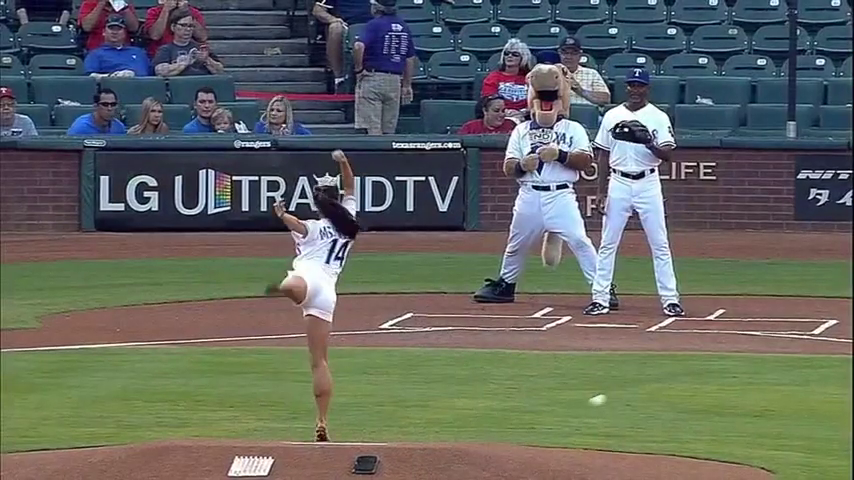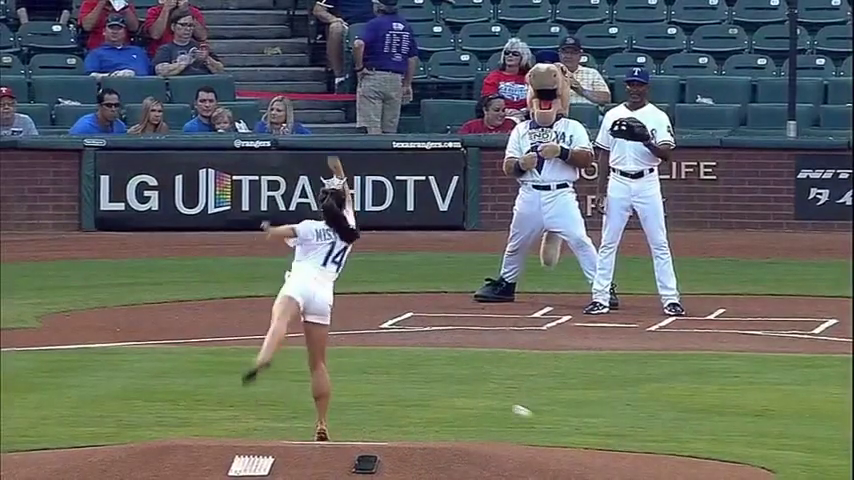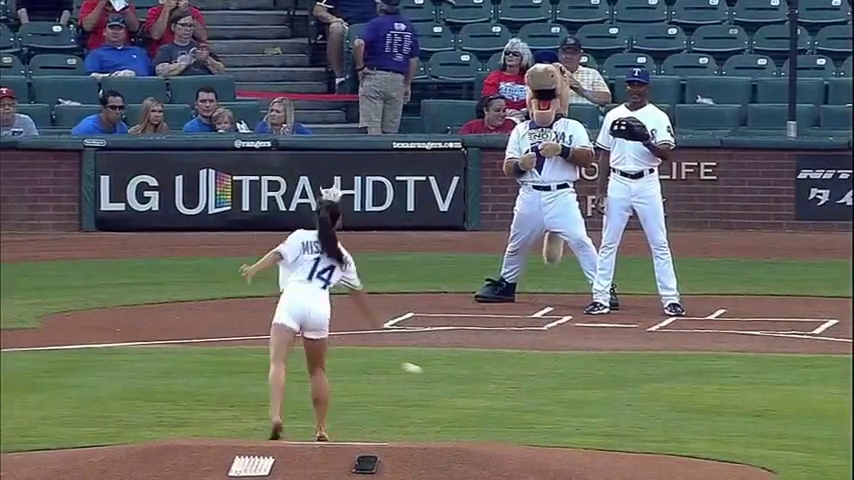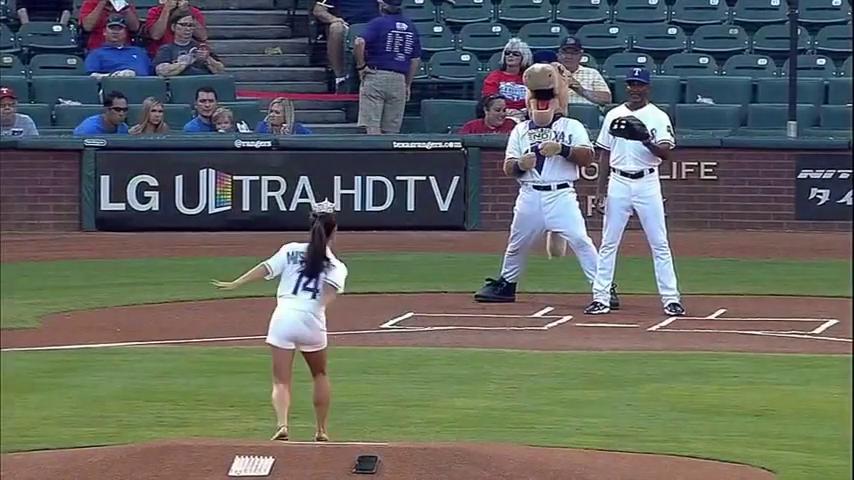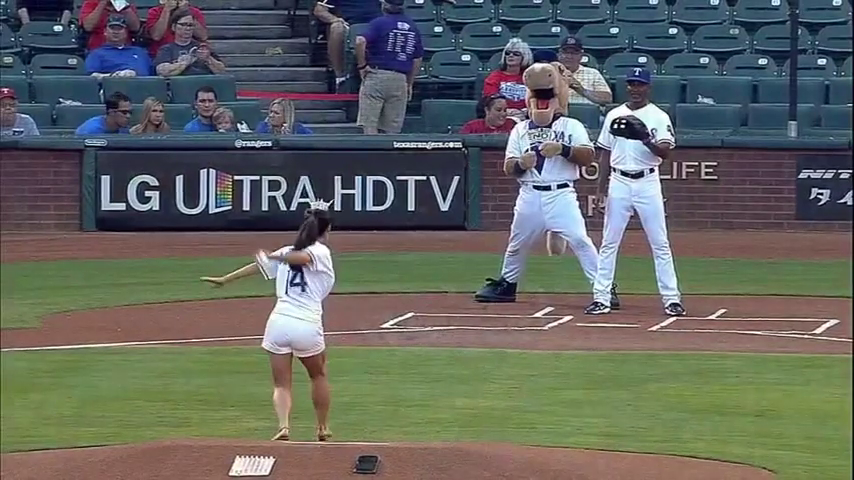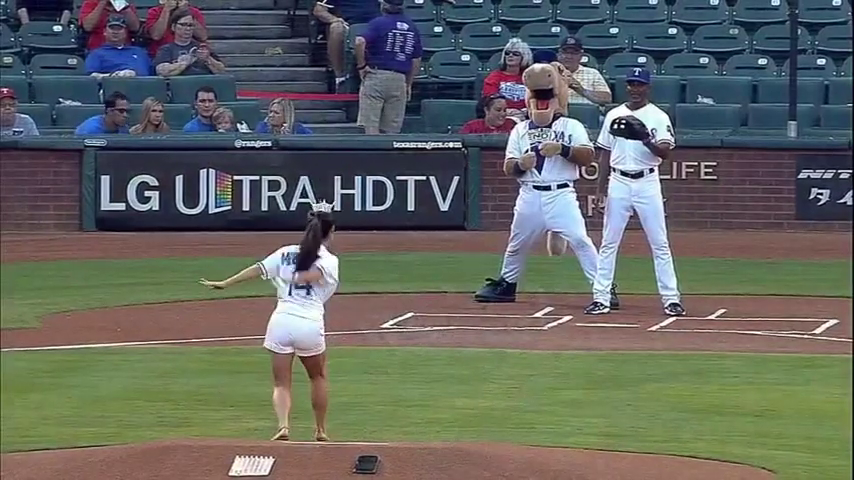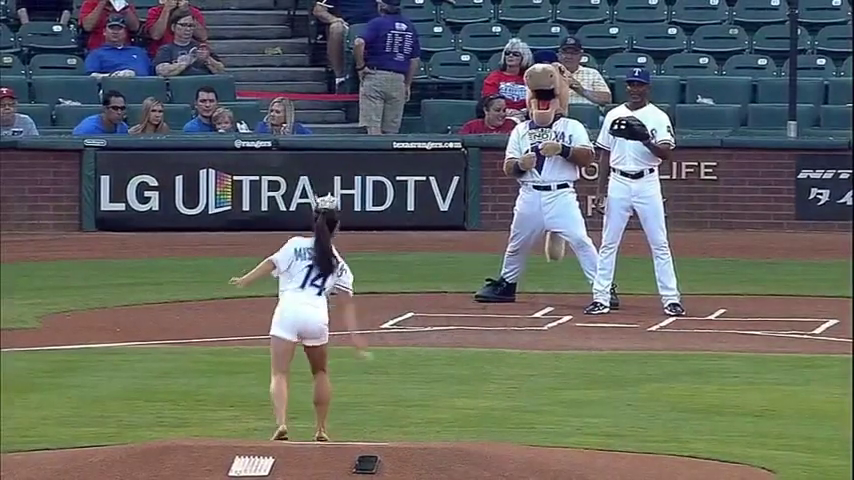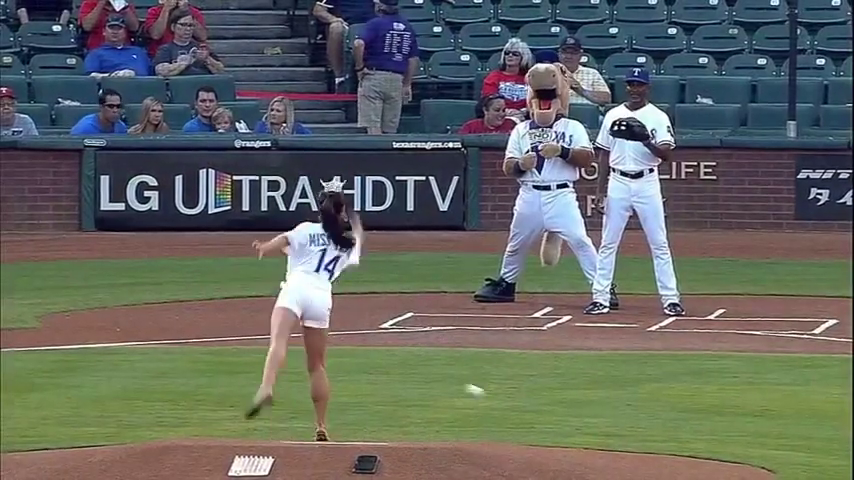
dt=0.1s
person 1, frame 1
left shoulder: (314, 227)
right shoulder: (346, 221)
left elbow: (297, 224)
right elbow: (349, 188)
left wrist: (282, 215)
right wrist: (343, 163)
left hip: (306, 278)
right hip: (327, 293)
right knee: (319, 361)
left ankle: (284, 288)
right ankle: (322, 423)
person 1, frame 2
left shoulder: (313, 227)
right shoulder: (347, 228)
left elbow: (286, 232)
right elbow: (348, 200)
left wrist: (271, 229)
right wrist: (339, 171)
left hip: (298, 285)
right hip: (322, 297)
left knee: (278, 325)
right knee: (317, 365)
left ankle: (263, 359)
right ankle: (321, 426)
person 1, frame 3
left shoulder: (301, 237)
right shoulder: (342, 256)
left elbow: (277, 255)
right elbow: (357, 293)
left wrist: (253, 269)
right wrist: (374, 319)
left hip: (293, 302)
right hip: (319, 311)
left knee: (278, 362)
right knee: (317, 372)
left ankle: (275, 417)
right ankle: (321, 429)
person 1, frame 4
left shoulder: (291, 250)
right shoulder: (336, 266)
left elbow: (263, 269)
right elbow: (331, 289)
left wrist: (234, 284)
right wrist: (319, 309)
left hip: (284, 318)
right hip: (311, 324)
left knee: (281, 383)
right knee: (320, 377)
left ankle: (282, 426)
right ankle: (321, 431)
person 1, frame 5
left shoulder: (285, 252)
right shoulder: (322, 252)
left elbow: (257, 267)
right elbow: (300, 257)
left wrist: (224, 279)
right wrist: (275, 255)
left hip: (279, 323)
right hip: (308, 327)
left knee: (282, 385)
right knee: (319, 376)
left ankle: (283, 426)
right ankle: (323, 428)
person 1, frame 6
left shoulder: (288, 253)
right shoulder: (330, 261)
left elbow: (257, 269)
right elbow: (312, 273)
left wrist: (225, 283)
right wrist: (298, 281)
left hip: (281, 323)
right hip: (309, 328)
left knee: (281, 385)
right knee: (318, 378)
left ankle: (283, 428)
right ankle: (321, 431)
person 1, frame 7
left shoulder: (296, 244)
right shoulder: (339, 263)
left elbow: (271, 263)
right elbow: (347, 302)
left wrist: (245, 279)
right wrist: (354, 335)
left hip: (288, 312)
right hip: (316, 318)
left knee: (279, 375)
right knee: (320, 374)
left ankle: (281, 425)
right ankle: (321, 430)
person 1, frame 8
left shoulder: (306, 230)
right shoulder: (348, 240)
left elbow: (285, 240)
left wrist: (264, 247)
right wrist: (359, 229)
left hip: (296, 291)
right hip: (321, 301)
left knee: (278, 342)
right knee: (317, 367)
left ankle: (265, 391)
right ankle: (321, 428)
person 2, frame 1
left shoulder: (659, 117)
right shoulder: (612, 116)
left elbow: (667, 155)
right elbow: (604, 155)
left wrist: (650, 144)
right wrist: (600, 190)
left hip: (648, 185)
right hip: (619, 184)
left knee: (660, 244)
right knee: (607, 244)
left ankle: (670, 299)
right ankle: (600, 298)
person 2, frame 2
left shoulder: (658, 117)
right shoulder: (612, 115)
left elbow: (666, 154)
right elbow: (604, 154)
left wrist: (647, 141)
right wrist: (600, 189)
left hip: (647, 184)
right hip: (618, 184)
left knee: (659, 243)
right knee: (608, 243)
left ankle: (670, 298)
right ankle: (600, 298)
person 2, frame 3
left shoulder: (658, 117)
right shoulder: (613, 116)
left elbow: (666, 154)
right elbow: (605, 154)
left wrist: (647, 141)
right wrist: (600, 189)
left hip: (647, 184)
right hip: (618, 184)
left knee: (659, 244)
right knee: (608, 243)
left ankle: (670, 298)
right ankle: (600, 298)
person 2, frame 4
left shoulder: (659, 117)
right shoulder: (613, 115)
left elbow: (665, 152)
right elbow: (605, 154)
left wrist: (646, 140)
right wrist: (600, 189)
left hip: (647, 184)
right hip: (618, 184)
left knee: (659, 244)
right knee: (608, 243)
left ankle: (670, 298)
right ankle: (600, 298)
person 2, frame 5
left shoulder: (659, 116)
right shoulder: (614, 115)
left elbow: (665, 152)
right elbow: (606, 154)
left wrist: (646, 140)
right wrist: (600, 189)
left hip: (647, 183)
right hip: (619, 183)
left knee: (660, 243)
right knee: (609, 243)
left ankle: (671, 298)
right ankle: (601, 298)
person 2, frame 6
left shoulder: (659, 116)
right shoulder: (613, 115)
left elbow: (665, 152)
right elbow: (605, 154)
left wrist: (646, 140)
right wrist: (600, 188)
left hip: (647, 183)
right hip: (618, 183)
left knee: (659, 243)
right knee: (608, 243)
left ankle: (670, 298)
right ankle: (600, 298)
person 2, frame 7
left shoulder: (659, 117)
right shoulder: (613, 115)
left elbow: (666, 153)
right elbow: (605, 154)
left wrist: (646, 140)
right wrist: (600, 189)
left hip: (647, 184)
right hip: (618, 184)
left knee: (659, 244)
right knee: (608, 243)
left ankle: (670, 299)
right ankle: (600, 298)
person 2, frame 8
left shoulder: (658, 117)
right shoulder: (612, 115)
left elbow: (666, 154)
right elbow: (604, 154)
left wrist: (647, 142)
right wrist: (600, 189)
left hip: (647, 184)
right hip: (618, 184)
left knee: (659, 243)
right knee: (608, 243)
left ankle: (670, 298)
right ankle: (600, 298)
person 3, frame 1
left shoulder: (572, 129)
right shoulder: (522, 130)
left elbow: (586, 161)
right elbow: (508, 168)
left wrist: (560, 155)
right wrist: (522, 166)
left hip: (560, 197)
right hip: (528, 197)
left knee: (579, 241)
right knee: (516, 244)
left ankle: (603, 290)
right ankle: (504, 286)
person 3, frame 2
left shoulder: (572, 127)
right shoulder: (521, 129)
left elbow: (587, 158)
right elbow: (508, 168)
left wrist: (561, 151)
right wrist: (521, 164)
left hip: (560, 195)
right hip: (529, 195)
left knee: (579, 239)
right knee: (517, 243)
right ankle: (504, 285)
person 3, frame 3
left shoulder: (572, 126)
right shoulder: (521, 129)
left elbow: (587, 157)
right elbow: (508, 168)
left wrist: (562, 149)
right wrist: (520, 164)
left hip: (561, 195)
right hip: (529, 195)
left knee: (579, 240)
right knee: (517, 243)
right ankle: (505, 284)
person 3, frame 4
left shoulder: (572, 126)
right shoulder: (520, 129)
left elbow: (587, 157)
right elbow: (508, 168)
left wrist: (562, 148)
right wrist: (520, 165)
left hip: (561, 195)
right hip: (529, 195)
left knee: (579, 239)
right knee: (517, 243)
right ankle: (506, 284)
person 3, frame 5
left shoulder: (571, 125)
right shoulder: (520, 129)
left elbow: (587, 155)
right elbow: (508, 167)
left wrist: (561, 149)
right wrist: (519, 164)
left hip: (561, 195)
right hip: (529, 196)
left knee: (579, 240)
right knee: (517, 244)
right ankle: (505, 286)
person 3, frame 6
left shoulder: (571, 126)
right shoulder: (521, 130)
left elbow: (588, 156)
right elbow: (508, 167)
left wrist: (562, 149)
right wrist: (520, 165)
left hip: (561, 196)
right hip: (529, 197)
left knee: (580, 240)
right knee: (517, 244)
right ankle: (505, 285)
person 3, frame 7
left shoulder: (572, 127)
right shoulder: (521, 130)
left elbow: (588, 156)
right elbow: (508, 168)
left wrist: (561, 149)
right wrist: (519, 165)
left hip: (561, 198)
right hip: (529, 200)
left knee: (579, 240)
right knee: (517, 244)
right ankle: (505, 286)
person 3, frame 8
left shoulder: (572, 127)
right shoulder: (521, 129)
left elbow: (587, 158)
right elbow: (508, 167)
left wrist: (562, 150)
right wrist: (520, 164)
left hip: (560, 195)
right hip: (529, 195)
left knee: (579, 239)
right knee: (517, 243)
right ankle: (505, 284)
person 4, frame 1
left shoulder: (375, 24)
right shoulder: (403, 26)
left elbow: (359, 47)
right elbow: (410, 59)
left wrist: (358, 69)
right wrist: (407, 84)
left hip: (372, 78)
right hip: (394, 81)
left knee: (373, 128)
right knee: (389, 130)
person 4, frame 2
left shoulder: (375, 23)
right shoulder: (406, 26)
left elbow: (358, 44)
right elbow: (412, 58)
left wrist: (359, 67)
right wrist: (407, 84)
left hip: (373, 77)
right hip: (396, 80)
left knee: (373, 126)
right knee: (390, 130)
person 4, frame 3
left shoulder: (377, 23)
right shoulder: (409, 26)
left elbow: (359, 43)
right elbow: (414, 59)
left wrist: (360, 66)
right wrist: (407, 84)
left hip: (374, 77)
right hip: (397, 80)
left knee: (373, 126)
right knee: (391, 130)
person 4, frame 4
left shoulder: (378, 23)
right shoulder: (411, 27)
left elbow: (359, 42)
right elbow: (415, 59)
left wrist: (361, 65)
right wrist: (407, 84)
left hip: (376, 76)
right hip: (399, 80)
left knee: (371, 126)
right knee: (392, 130)
person 4, frame 5
left shoulder: (380, 22)
right shoulder: (413, 27)
left elbow: (360, 41)
right elbow: (417, 59)
left wrist: (362, 65)
right wrist: (409, 84)
left hip: (377, 76)
right hip: (400, 79)
left knee: (369, 125)
right knee: (393, 129)
person 4, frame 6
left shoulder: (379, 22)
right shoulder: (412, 26)
left elbow: (360, 42)
right elbow: (416, 60)
left wrist: (361, 65)
right wrist: (408, 84)
left hip: (376, 76)
right hip: (399, 79)
left knee: (371, 125)
right knee: (392, 130)
person 4, frame 7
left shoulder: (377, 23)
right shoulder: (410, 26)
left elbow: (359, 43)
right elbow: (415, 59)
left wrist: (360, 66)
right wrist: (407, 84)
left hip: (375, 77)
right hip: (398, 80)
left knee: (373, 125)
right knee: (391, 130)
person 4, frame 8
left shoulder: (376, 23)
right shoulder: (407, 26)
left elbow: (359, 44)
right elbow: (413, 59)
left wrist: (359, 67)
right wrist: (407, 84)
left hip: (373, 77)
right hip: (396, 80)
left knee: (373, 126)
right knee: (390, 130)
